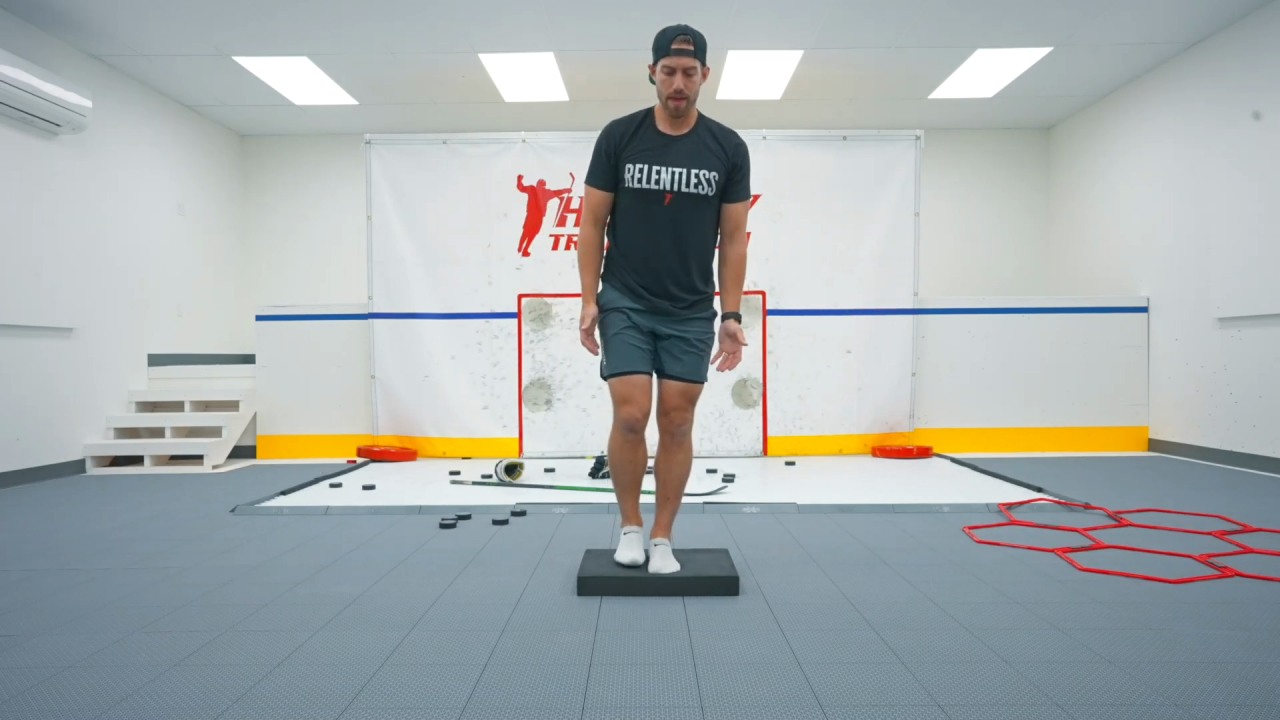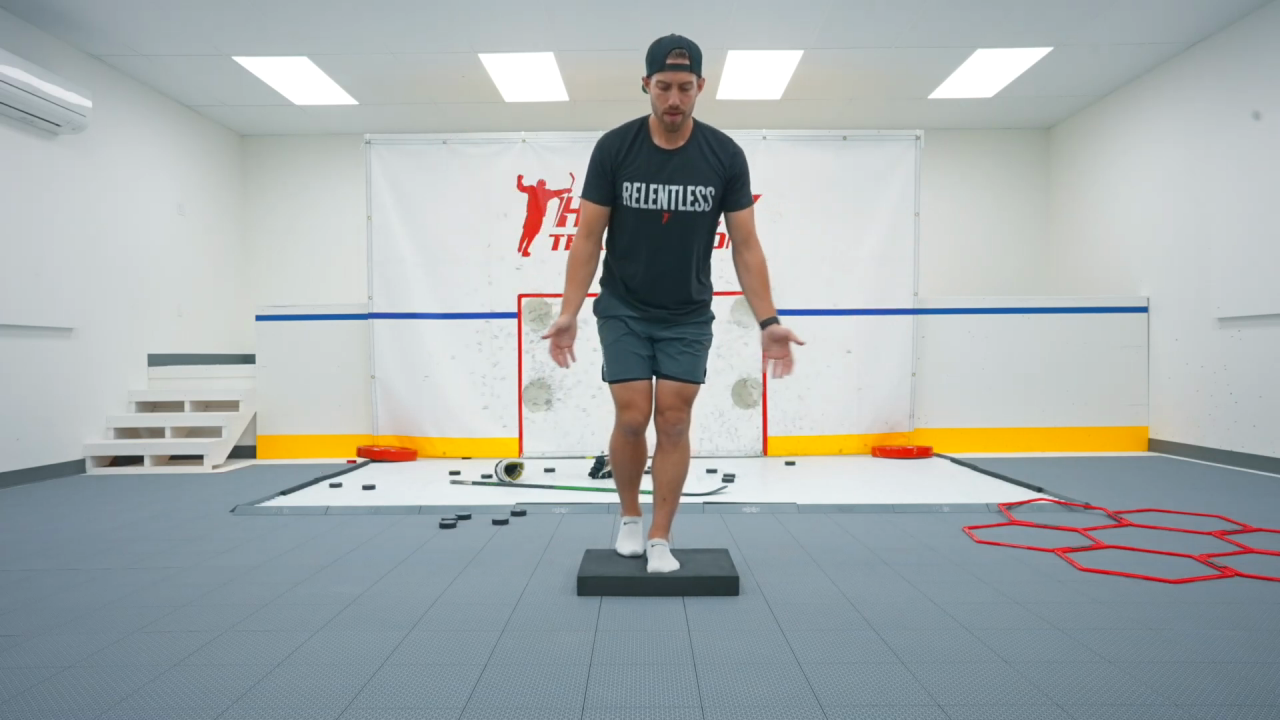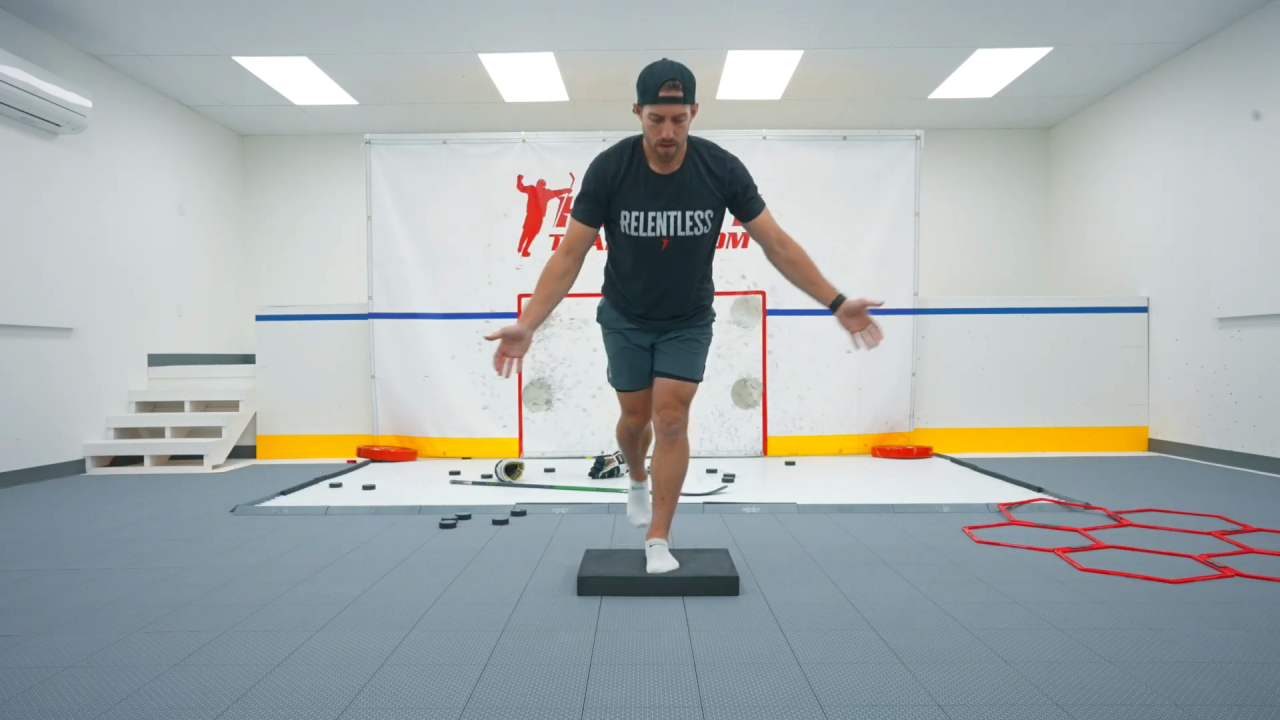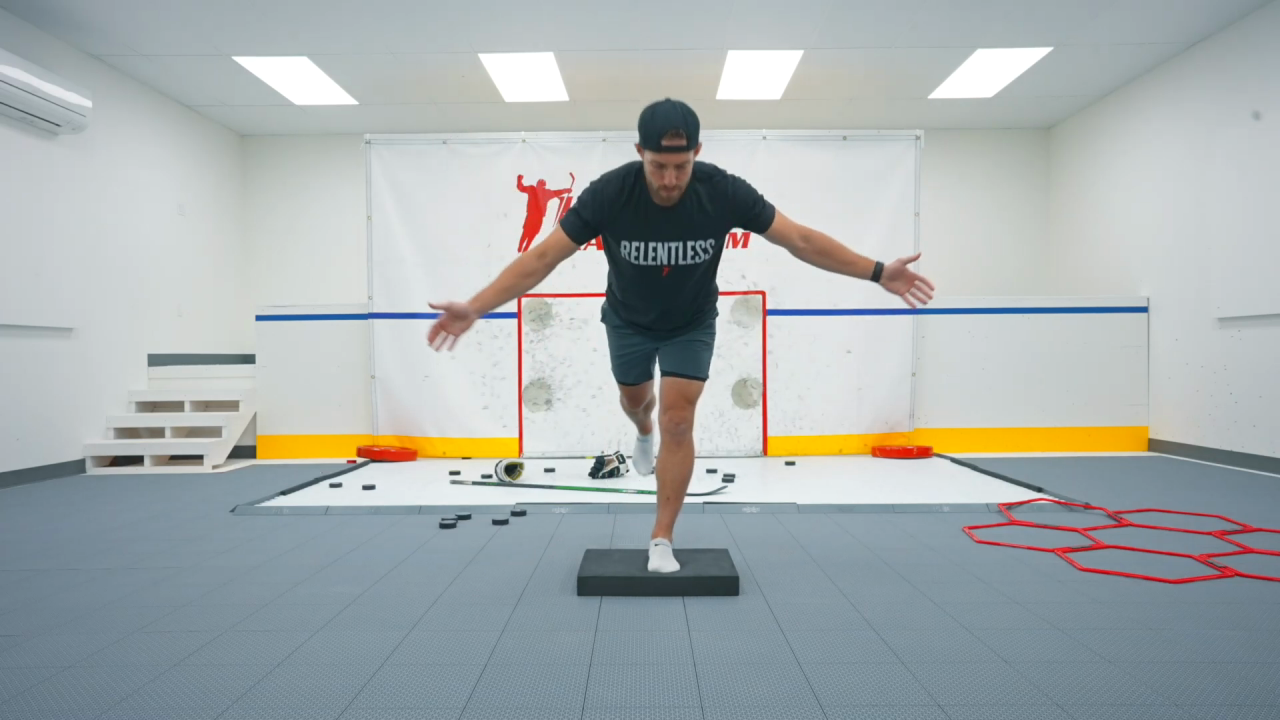
dt=0.3s
person 1, frame 1
left shoulder: (728, 148)
right shoulder: (618, 136)
left elbow: (734, 237)
right elbow: (592, 224)
left wrist: (732, 315)
right wrist: (588, 300)
left hip: (691, 311)
right hip: (625, 304)
left knee: (676, 424)
right knee: (630, 417)
left ankle: (662, 540)
right ankle: (630, 528)
person 1, frame 2
left shoulder: (725, 155)
right shoulder: (614, 148)
left elbow: (745, 244)
right elbow: (588, 237)
left wrist: (768, 321)
right wrist: (569, 312)
left hip: (688, 315)
right hip: (624, 310)
left knee: (674, 424)
right knee: (632, 420)
left ankle: (659, 539)
right ankle: (630, 518)
person 1, frame 3
left shoulder: (722, 169)
right shoulder: (608, 169)
left elbow: (776, 243)
right elbow: (569, 254)
left wrist: (837, 303)
right wrist: (526, 325)
left hip: (688, 319)
right hip: (625, 316)
left knee: (670, 420)
right knee: (636, 418)
left ankle: (658, 540)
right ankle: (637, 478)
person 1, frame 4
left shoulder: (725, 193)
right shoulder: (608, 193)
left elbow: (799, 239)
right elbow: (541, 258)
left wrist: (877, 273)
right wrist: (472, 310)
left hip: (691, 323)
right hip: (628, 320)
left knee: (677, 422)
right knee: (635, 399)
left ankle: (661, 541)
right ankle: (644, 427)
